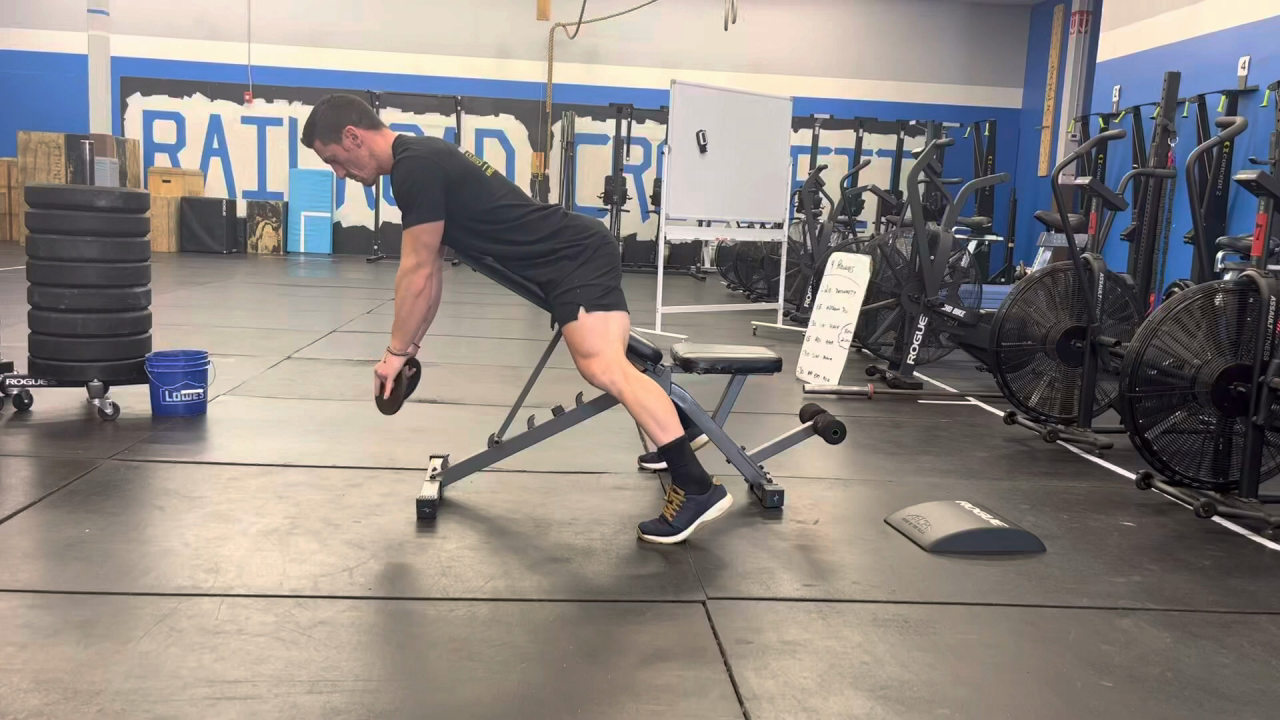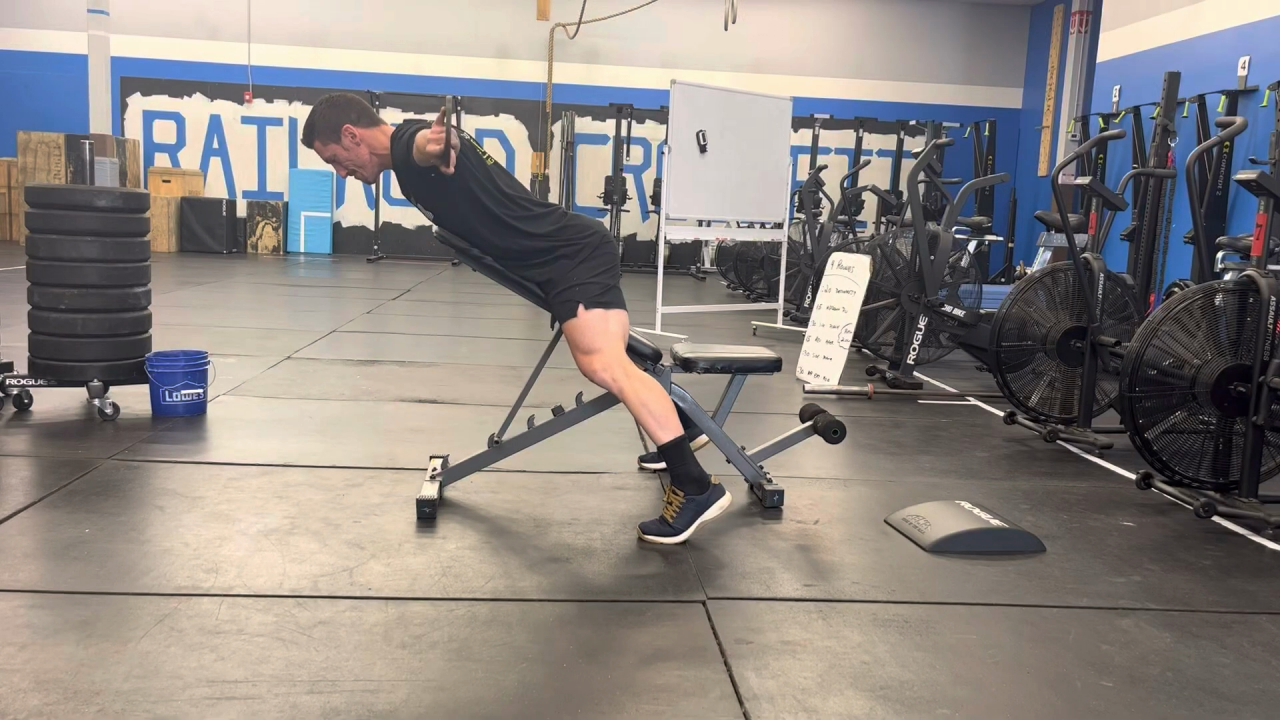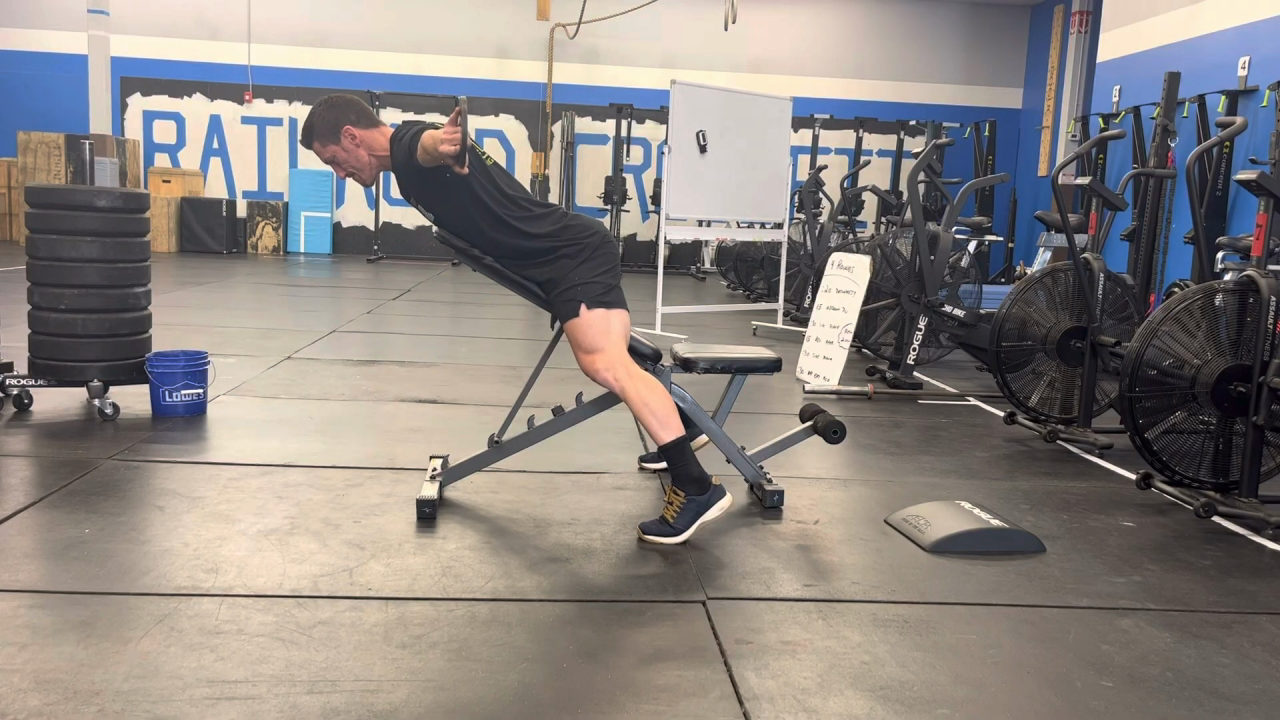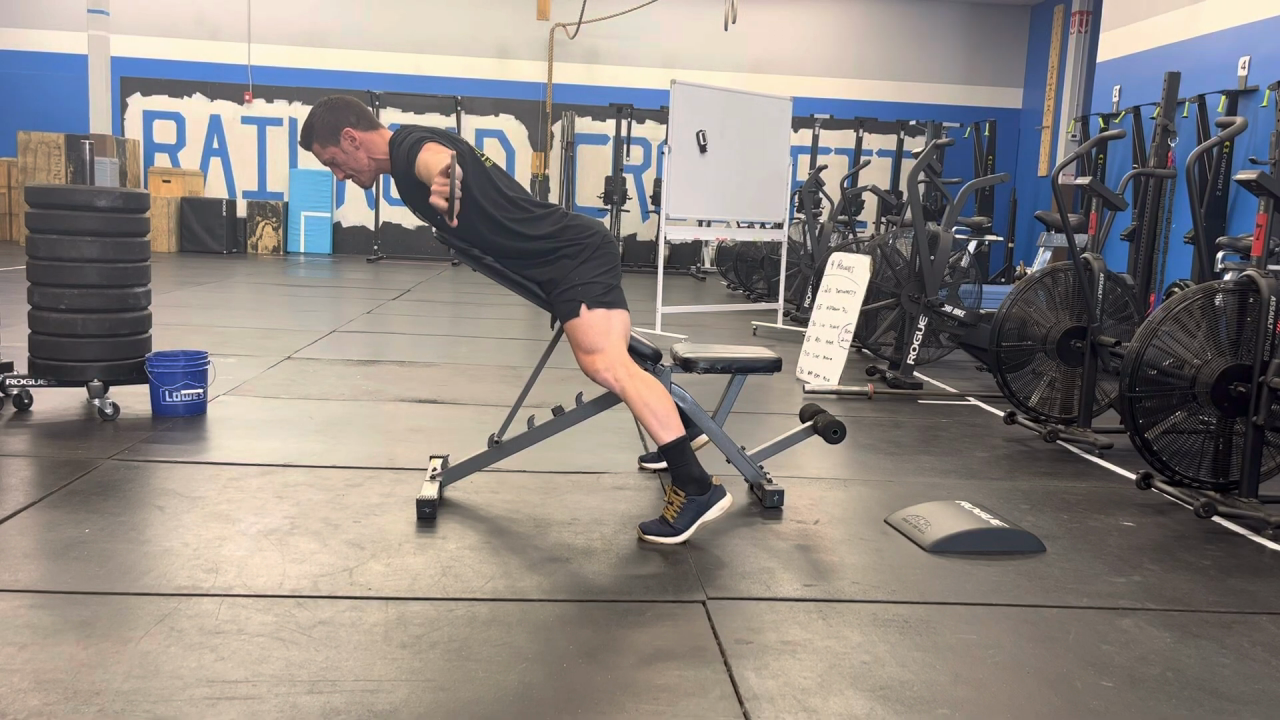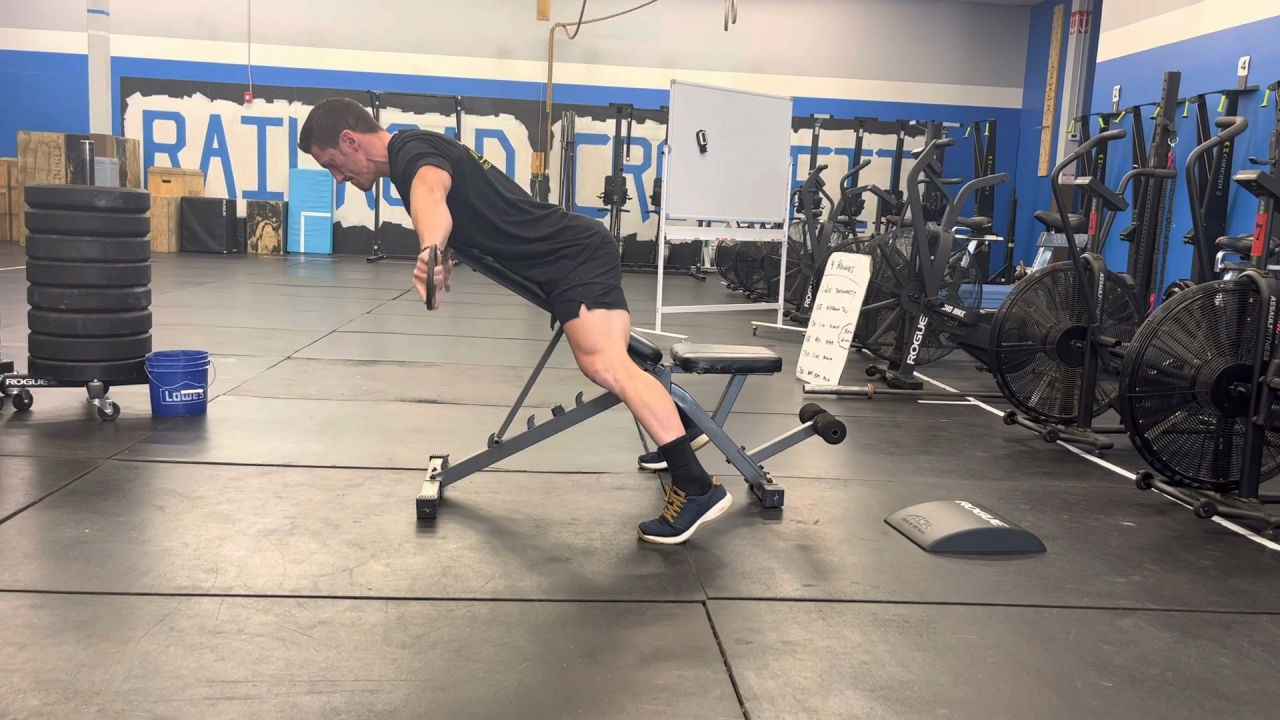
dt=1s
person 1, frame 1
left shoulder: (415, 167)
right shoulder: (420, 159)
left elbow: (416, 273)
right elbow: (430, 267)
left wrist: (397, 350)
right wrist: (413, 342)
left hip: (576, 256)
right hip: (574, 252)
left knee: (602, 367)
right knee: (607, 358)
left ankle: (696, 486)
right ankle: (680, 424)
person 1, frame 2
left shoulder: (410, 143)
right shoulder: (409, 156)
left elbow: (431, 142)
left wrist: (439, 143)
left hip: (573, 254)
right hip: (569, 251)
left knee: (602, 364)
right knee: (607, 355)
left ankle: (695, 486)
right ankle: (681, 426)
person 1, frame 3
left shoulder: (409, 144)
right shoulder: (409, 158)
left elbow: (431, 143)
left wrist: (446, 142)
left hip: (575, 253)
right hip: (570, 252)
left knee: (604, 363)
right knee: (609, 354)
left ankle: (696, 487)
right ankle: (683, 426)
person 1, frame 4
left shoulder: (409, 146)
right shoulder: (409, 151)
left elbow: (436, 156)
left wrist: (443, 176)
right wrist: (452, 223)
left hip: (575, 254)
right hip: (570, 252)
left knee: (604, 363)
right knee: (610, 354)
left ankle: (696, 487)
right ankle: (681, 426)
person 1, frame 5
left shoulder: (411, 150)
right shoulder: (415, 150)
left elbow: (430, 195)
left wrist: (429, 252)
right wrist: (442, 256)
left hip: (575, 254)
right hip: (570, 252)
left knee: (604, 363)
right knee: (608, 355)
left ankle: (696, 487)
right ankle: (680, 428)
